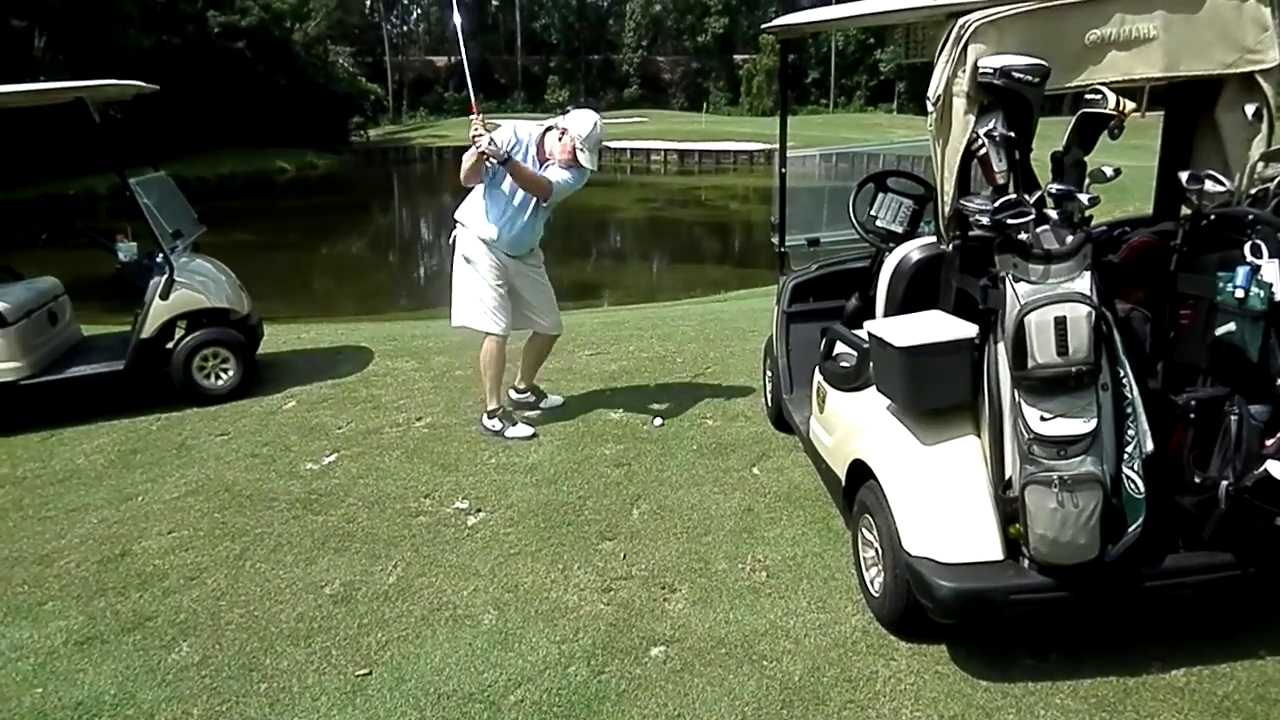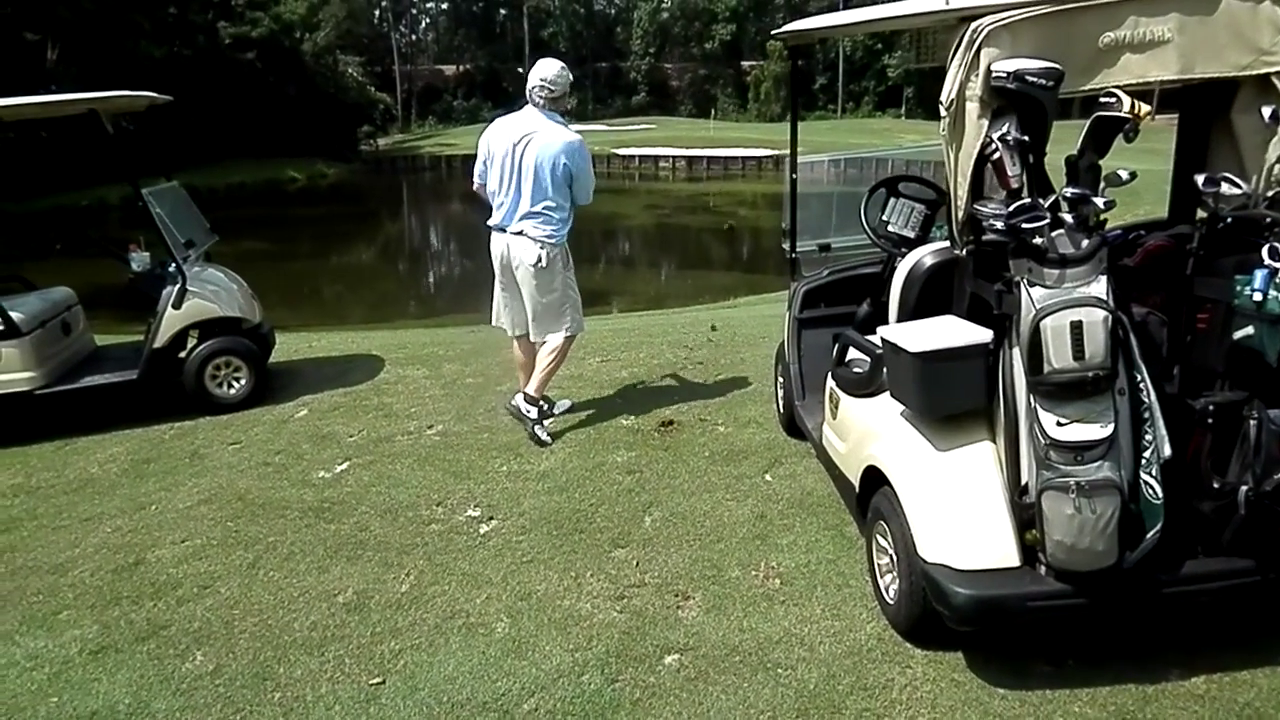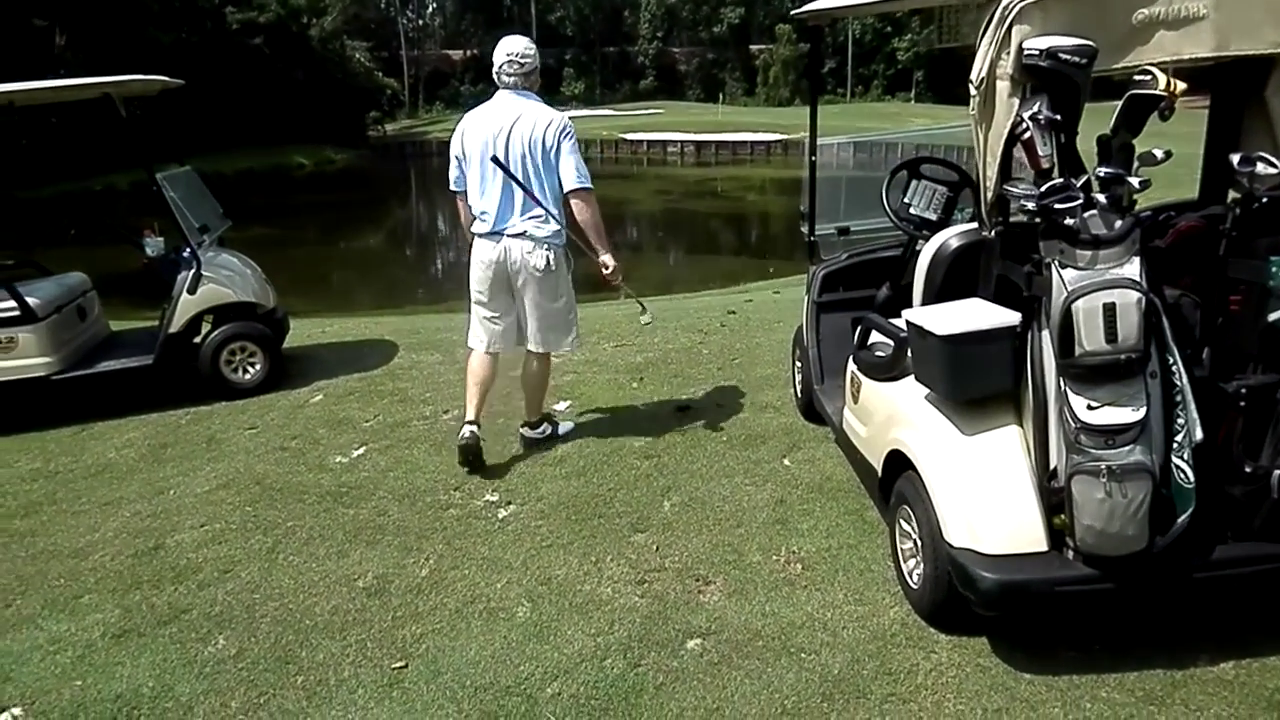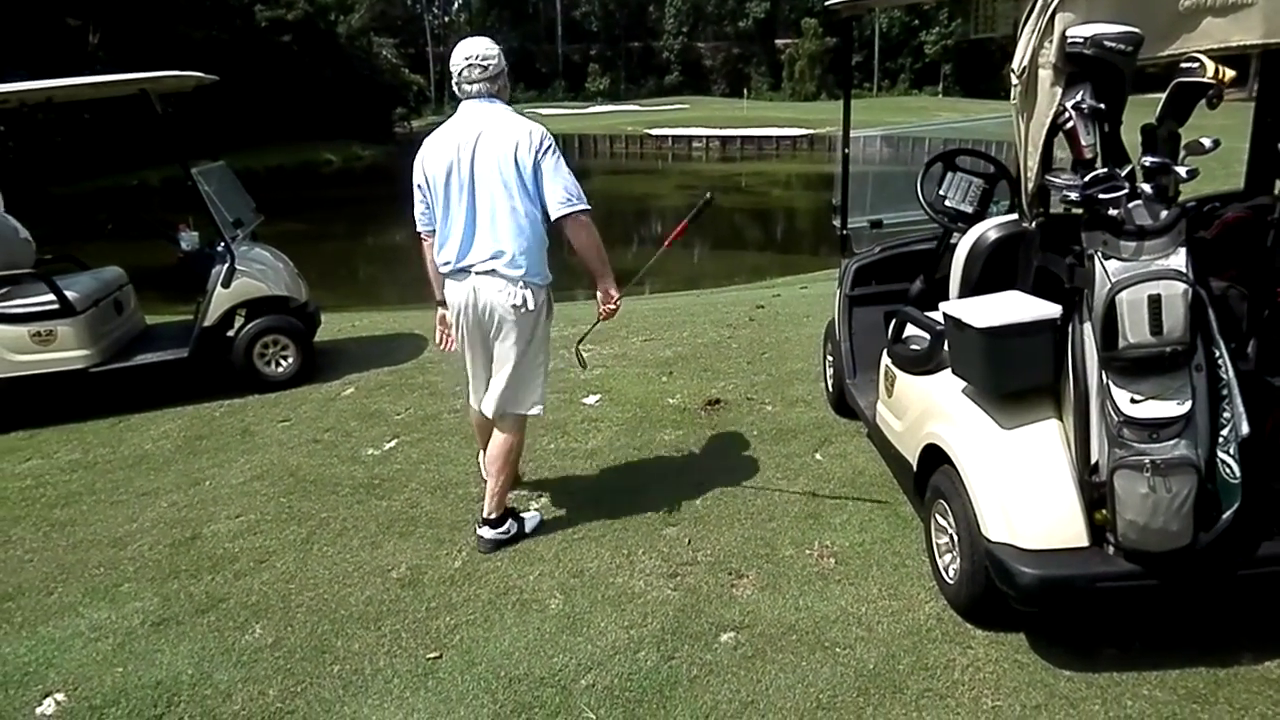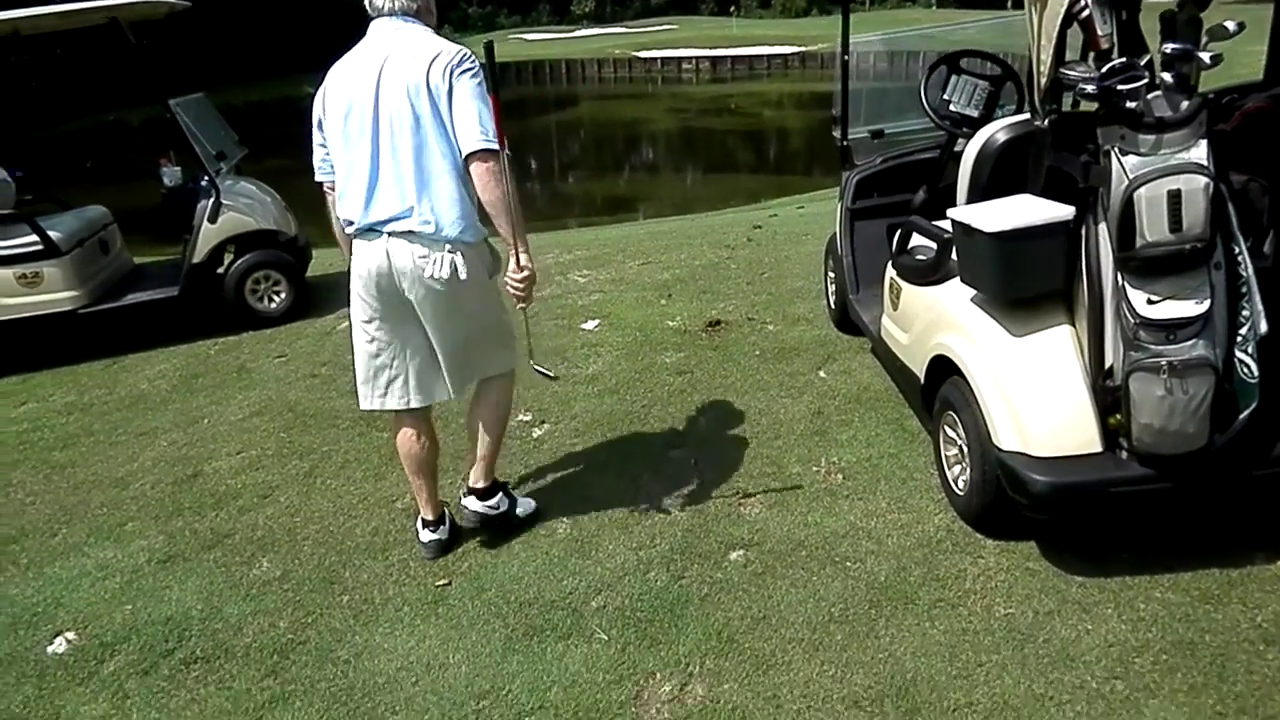
dt=1s
person 1, frame 1
left shoulder: (577, 169)
right shoulder: (515, 134)
left elbow: (542, 188)
right elbow: (467, 178)
left wrist: (504, 160)
right wrist: (477, 153)
left hip: (524, 253)
right hip: (481, 243)
left knee: (549, 327)
right knee: (495, 329)
left ankle: (523, 389)
right ankle: (493, 413)
person 1, frame 2
left shoulder: (496, 130)
right shoulder: (570, 143)
left elbow: (479, 186)
right elbow: (582, 199)
left hip: (501, 240)
right hip: (541, 246)
left knee: (521, 329)
right knee: (562, 329)
left ankle: (533, 399)
right ankle: (530, 398)
person 1, frame 3
left shoulder: (469, 123)
right shoulder: (552, 123)
left elbow: (462, 196)
right elbow: (578, 195)
right wrist: (603, 251)
left hip: (487, 247)
right hip: (537, 248)
left knee: (484, 342)
right knee: (539, 343)
left ankle: (470, 424)
right ankle: (534, 424)
person 1, frame 4
left shoulder: (432, 146)
right shoulder: (528, 135)
left elbow: (429, 237)
right elbow: (573, 217)
left wrist: (443, 302)
right wrist: (605, 280)
left hip: (461, 287)
right hip: (516, 288)
left knee: (483, 393)
right knee: (511, 406)
left ankle: (492, 468)
right ankle: (494, 518)
person 1, frame 5
left shoulder: (337, 77)
right shoulder: (448, 59)
left elbow: (330, 189)
right elbow: (482, 161)
right wrist: (515, 247)
left hip: (370, 255)
right hip: (443, 250)
left knee: (405, 399)
right knee: (494, 367)
left ankle: (432, 521)
right ankle: (482, 491)
